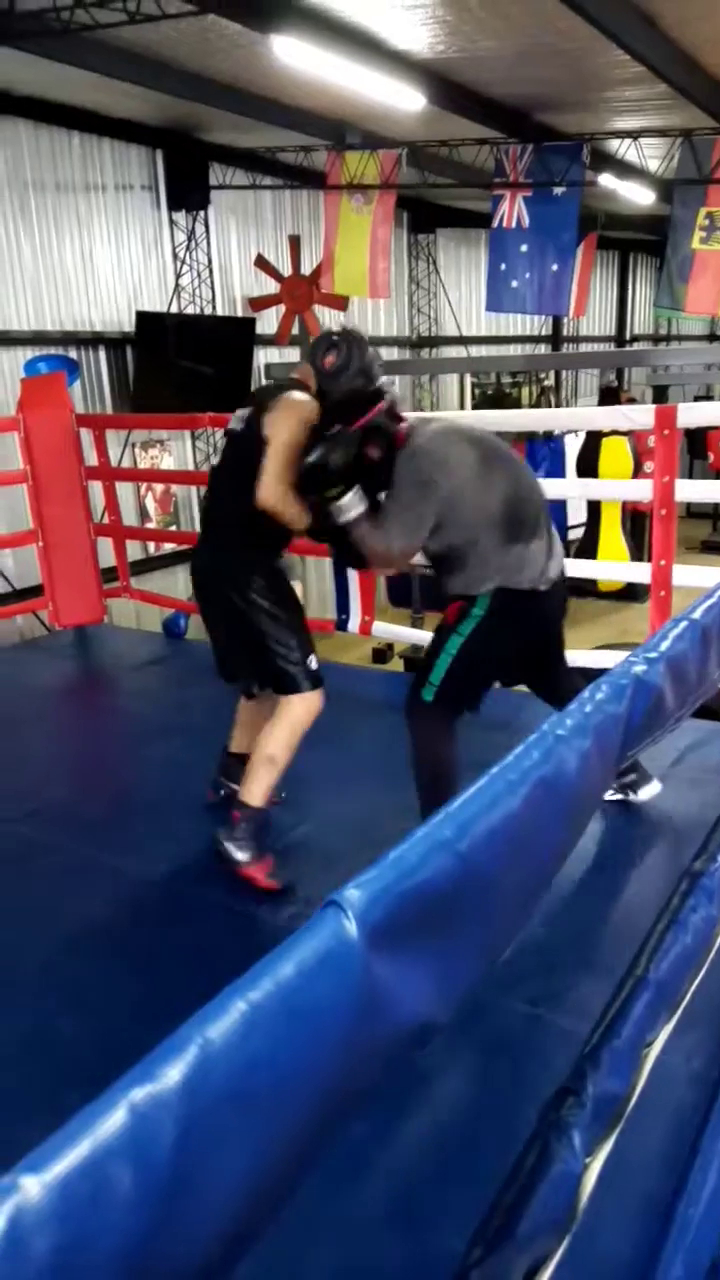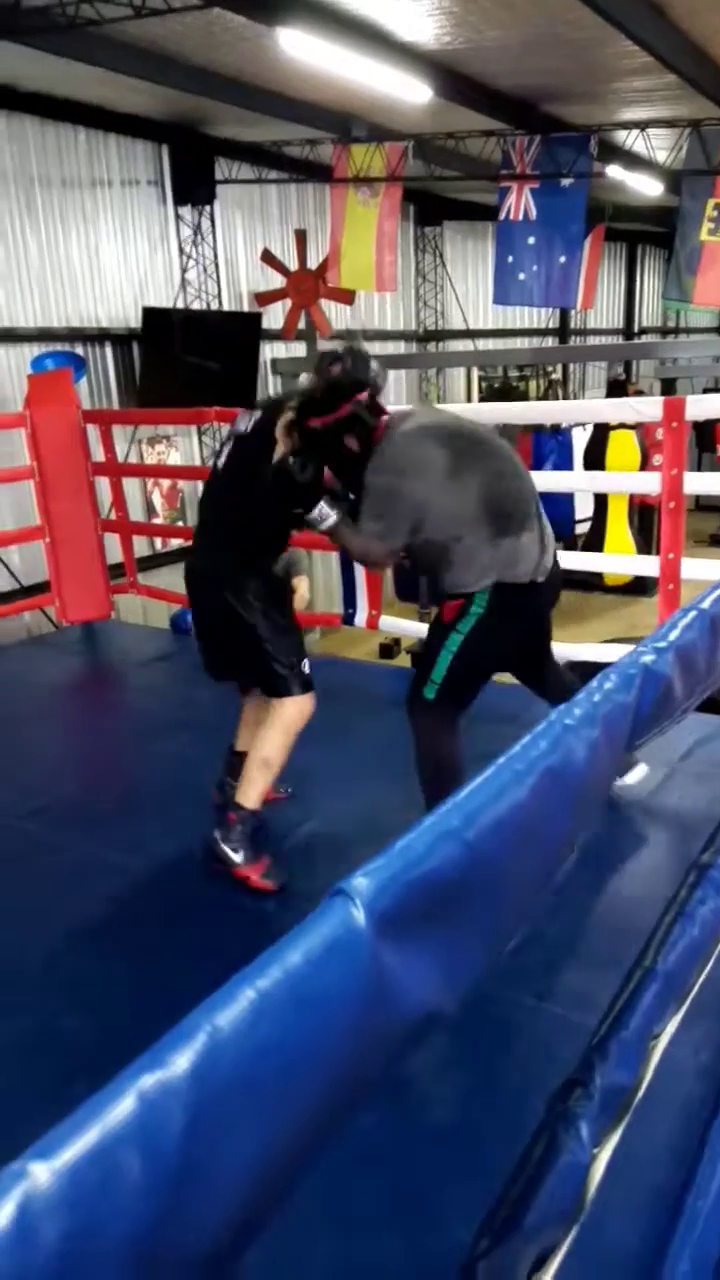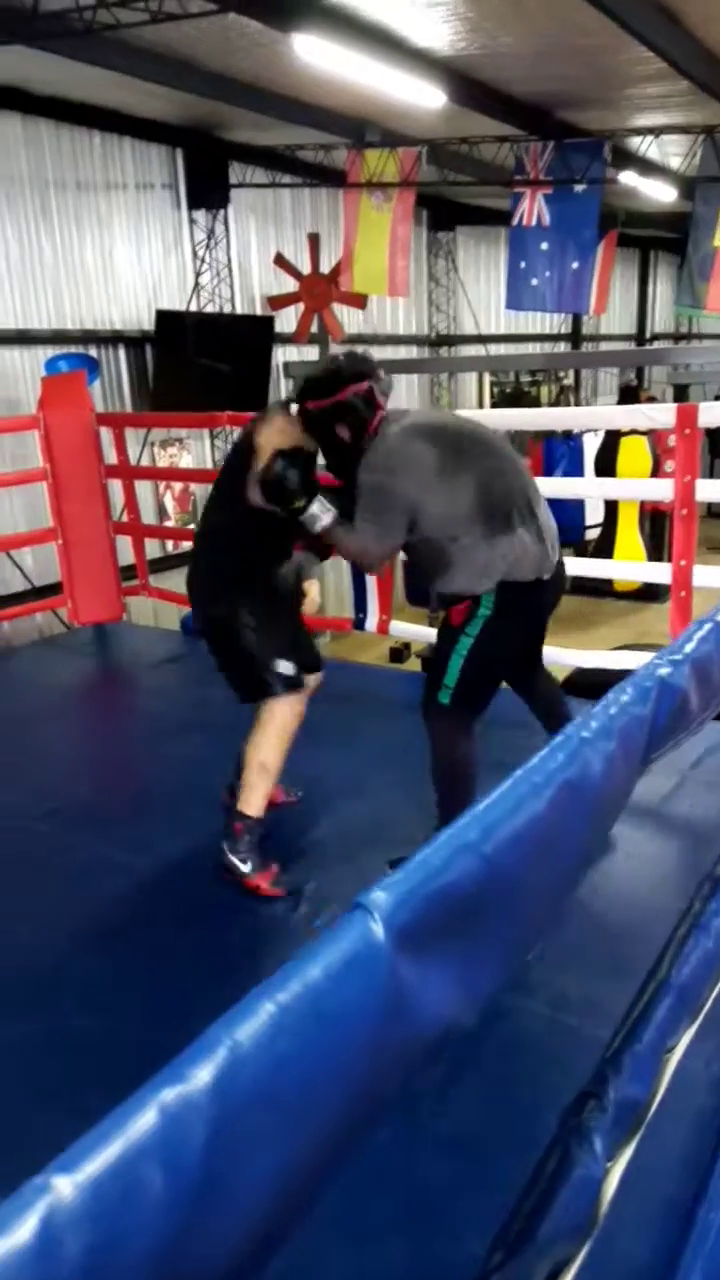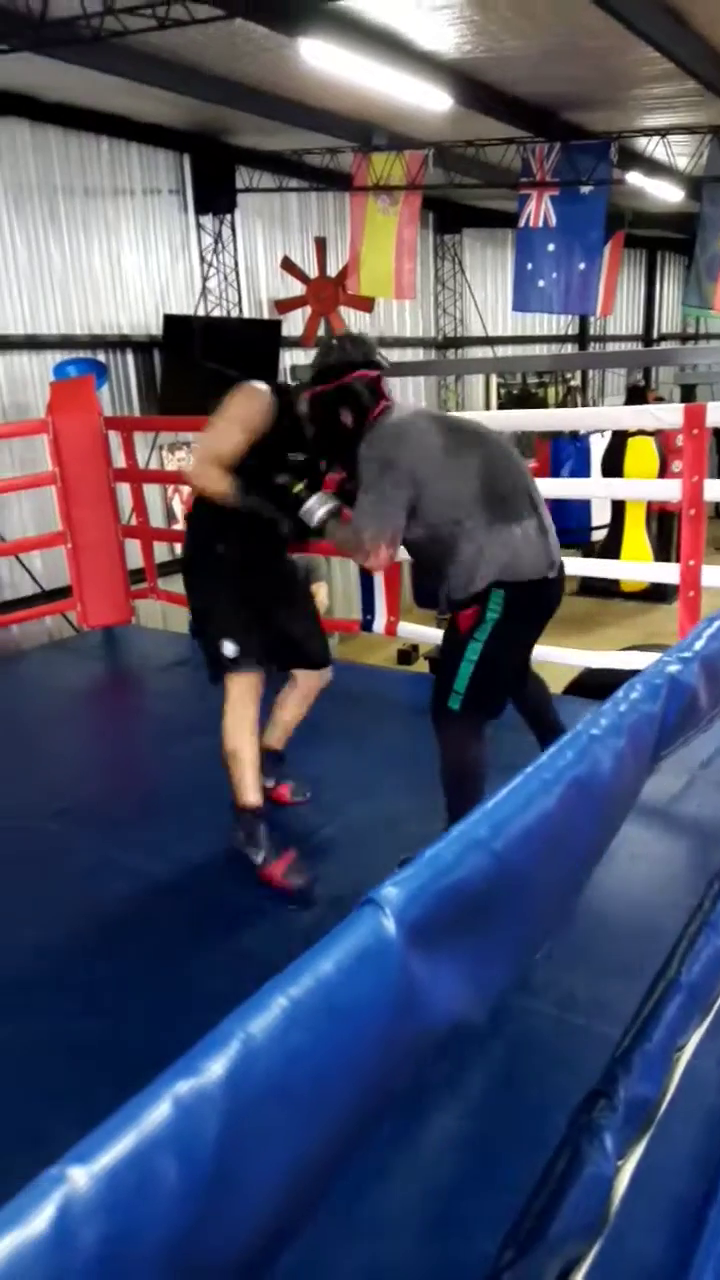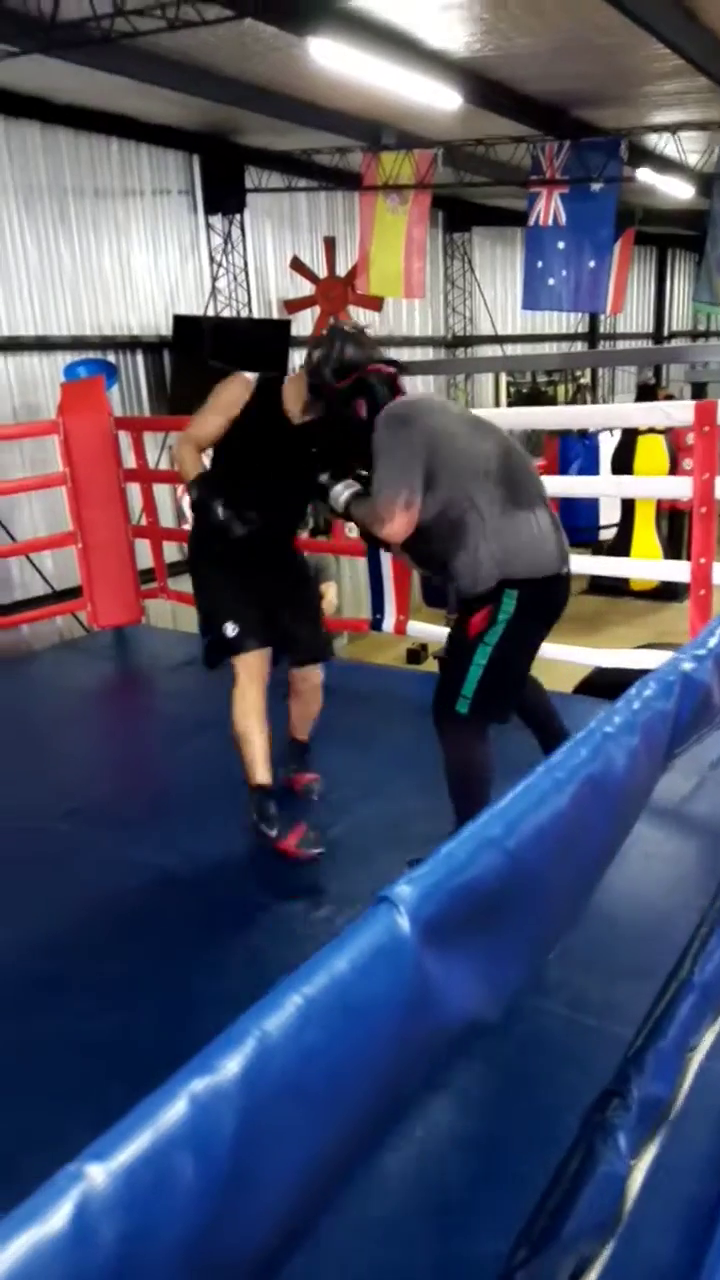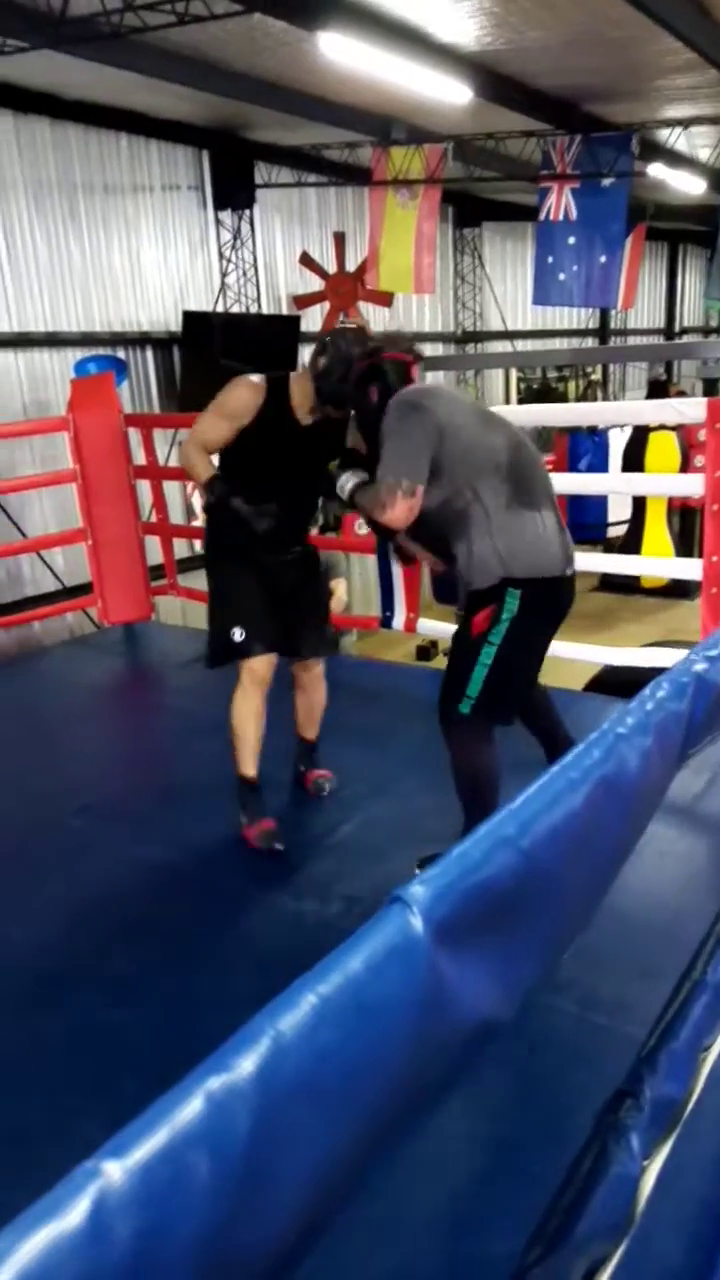
dt=0.1s
person 1, frame 1
left shoulder: (275, 401)
right shoulder: (299, 406)
right elbow: (270, 495)
right wrist: (335, 537)
left hip: (229, 563)
right hip: (241, 571)
left knee: (267, 678)
right knee: (303, 696)
left ankle: (231, 775)
right ankle: (244, 829)
person 1, frame 2
left shoulder: (273, 419)
right elbow: (304, 499)
left hip: (221, 568)
right hip: (236, 574)
left knee: (269, 677)
right knee: (295, 699)
left ankle: (237, 778)
right ankle: (237, 830)
person 1, frame 3
left shoulder: (297, 433)
right shoulder: (290, 426)
right elbow: (268, 496)
left hip: (258, 573)
right hip: (228, 579)
left knee: (306, 673)
right knee: (287, 696)
left ankle: (248, 780)
right ankle: (243, 839)
person 1, frame 4
left shoulder: (313, 429)
right shoulder: (258, 401)
right elbow: (201, 469)
right wrist: (256, 508)
left hip: (267, 560)
right hip: (217, 562)
left knee: (314, 669)
right knee: (244, 682)
left ankle: (266, 766)
right ankle: (253, 832)
person 1, frame 5
right shoulder: (246, 392)
right elbow: (185, 447)
right wrist: (209, 503)
left hip: (279, 557)
right hip: (222, 555)
left knee: (309, 674)
right knee: (252, 669)
left ankle: (298, 762)
right ankle: (268, 807)
person 1, frame 6
left shoulder: (341, 421)
right shoulder: (252, 395)
right elbow: (193, 451)
right wrist: (229, 500)
left hip: (295, 552)
right hip: (237, 552)
left knee: (311, 666)
right knee: (258, 669)
left ankle: (308, 762)
right ankle: (250, 799)
person 2, frame 1
left shoulder: (418, 467)
right shoulder: (437, 434)
left elbow: (392, 556)
left wrist: (344, 499)
left hip: (499, 595)
right hip: (540, 579)
left knee: (428, 710)
right knee: (553, 678)
right ankle: (630, 776)
person 2, frame 2
left shoulder: (389, 473)
right shoulder: (420, 423)
left elbow: (375, 554)
left wrist: (319, 510)
left hip: (496, 588)
right hip: (535, 567)
left knee: (431, 707)
right knee: (538, 667)
person 2, frame 3
left shoulder: (383, 466)
right shoulder: (423, 427)
left elbow: (371, 553)
left wrist: (309, 504)
left hip: (500, 586)
right hip: (540, 567)
left knee: (447, 711)
right knee: (523, 669)
person 2, frame 4
left shoulder: (383, 449)
right shoulder: (417, 426)
left elbow: (371, 551)
left wrist: (307, 501)
left hip: (506, 584)
right hip: (538, 567)
left knee: (457, 714)
right knee: (509, 672)
person 2, frame 5
left shoulder: (399, 419)
right shoulder: (428, 420)
left elbow: (393, 523)
right elbow: (420, 541)
left wrist: (340, 491)
left hip: (514, 584)
right hip: (536, 572)
left knee: (458, 716)
right knee: (507, 679)
person 2, frame 6
left shoulder: (409, 407)
right shoulder: (437, 412)
left elbow: (394, 509)
right elbow: (436, 546)
left wrist: (346, 479)
left hip: (517, 583)
right hip: (539, 573)
left knee: (464, 716)
right knee: (513, 681)
